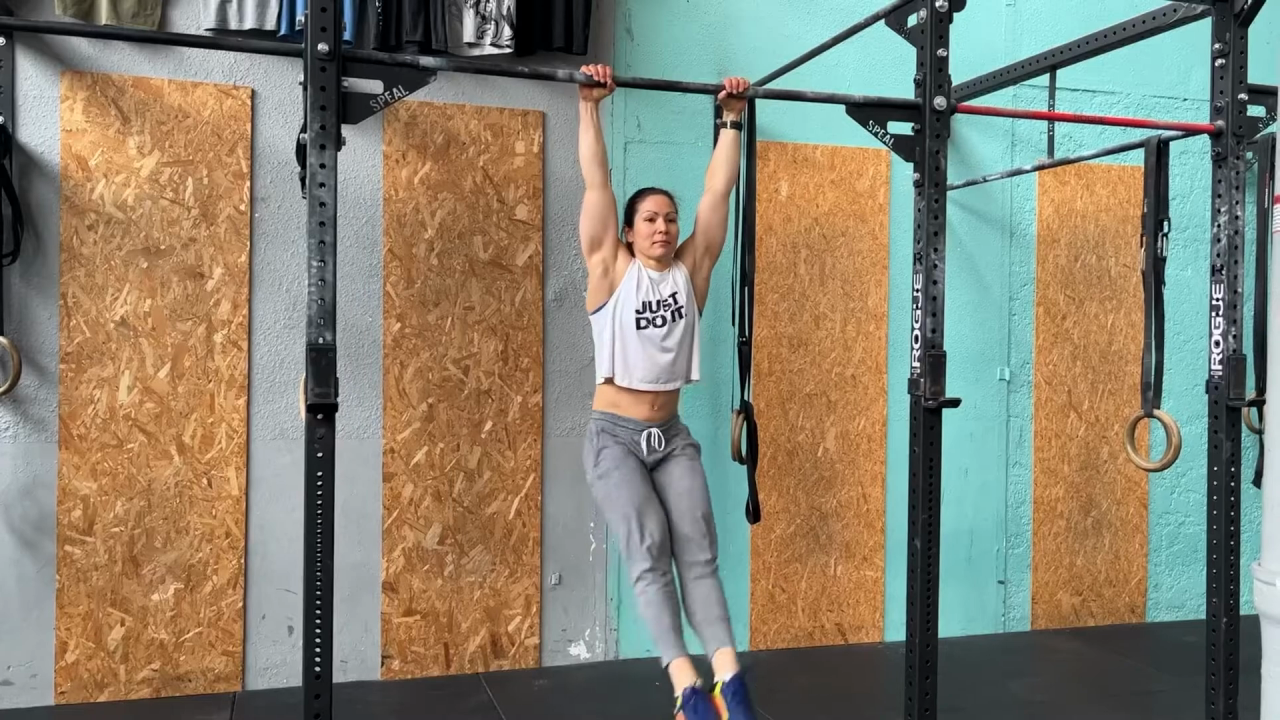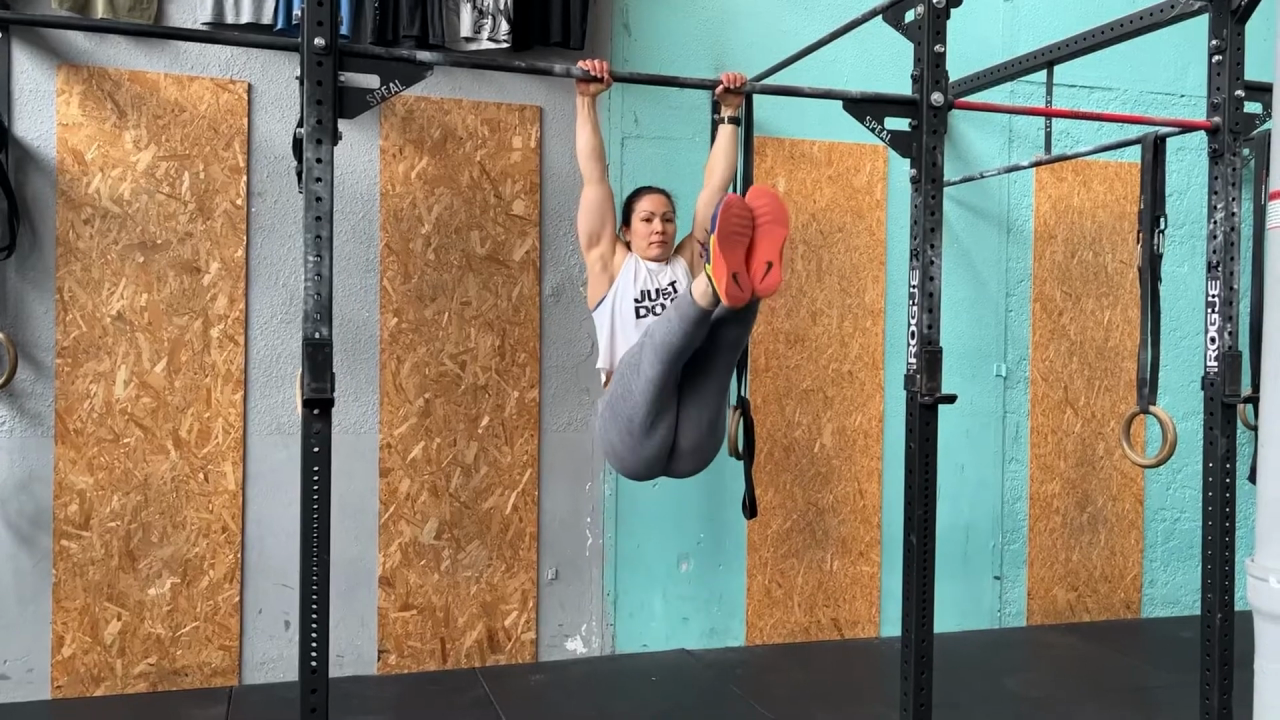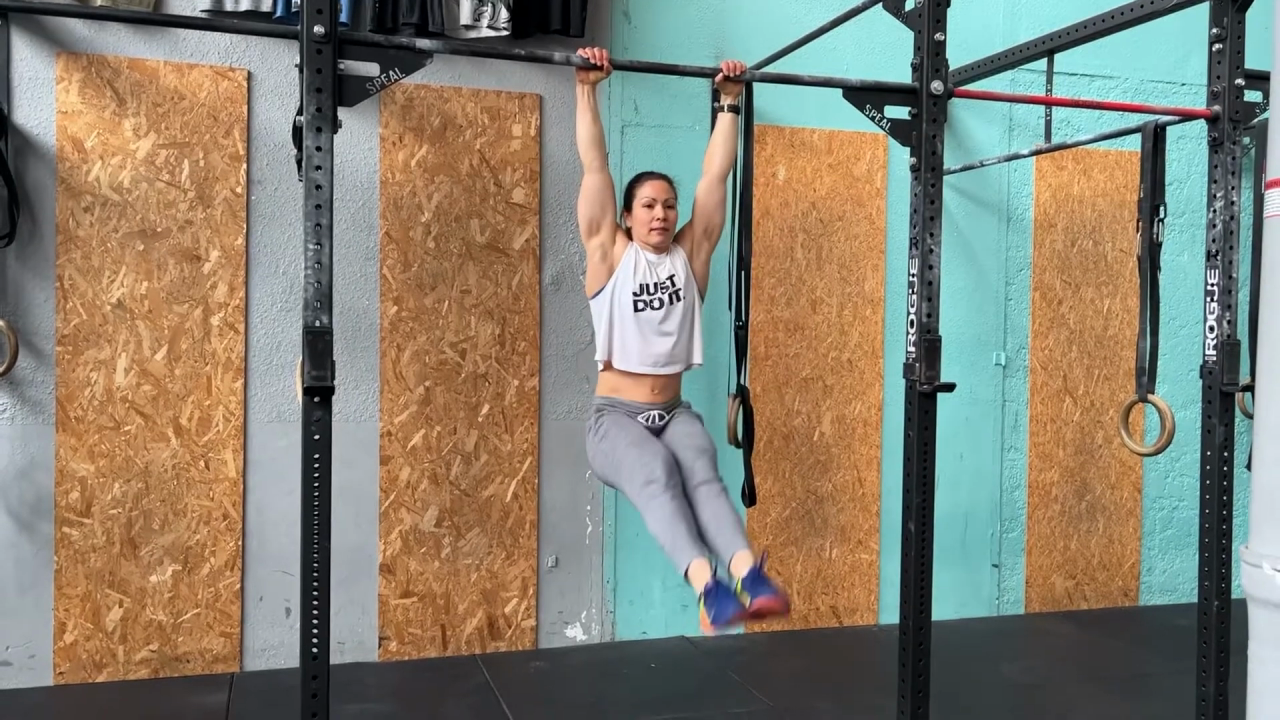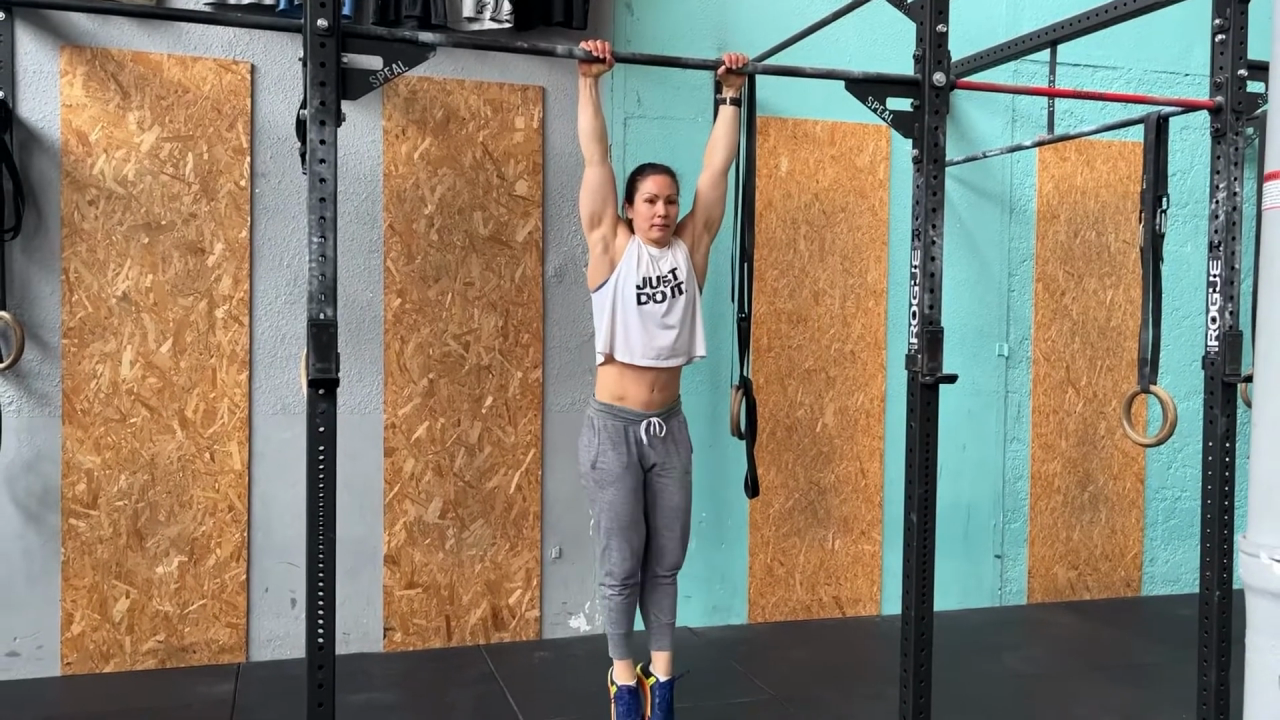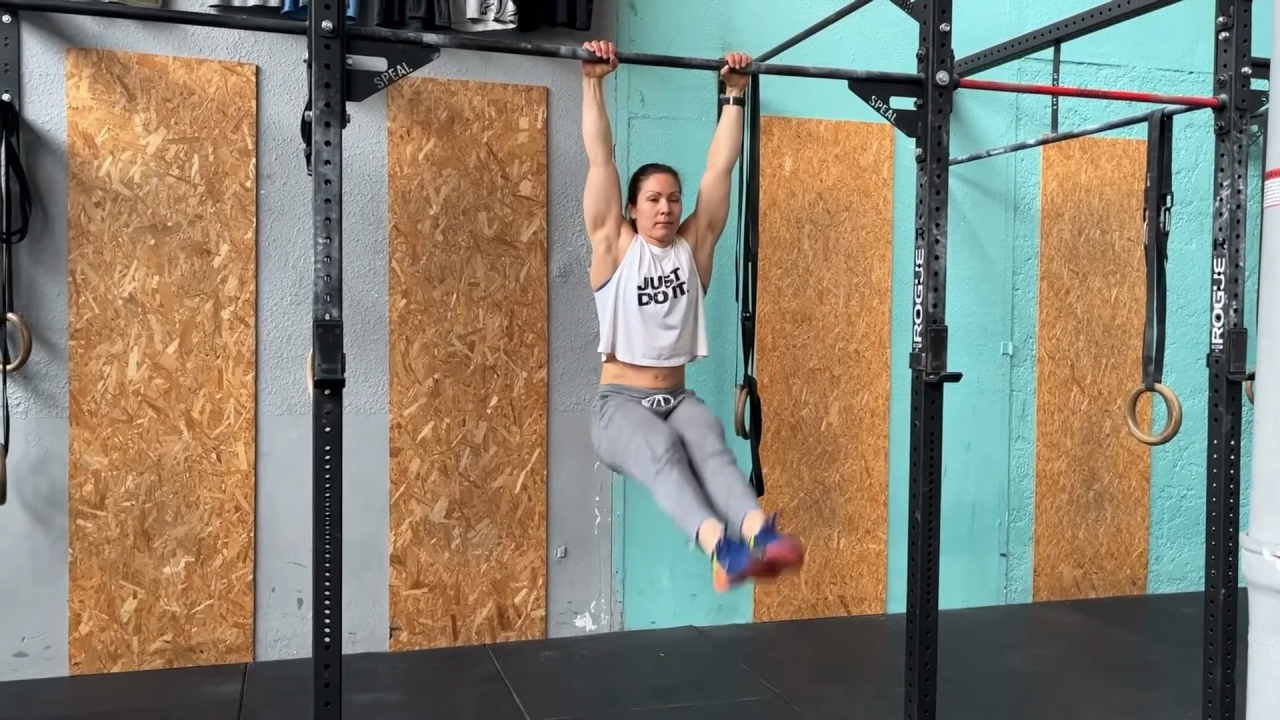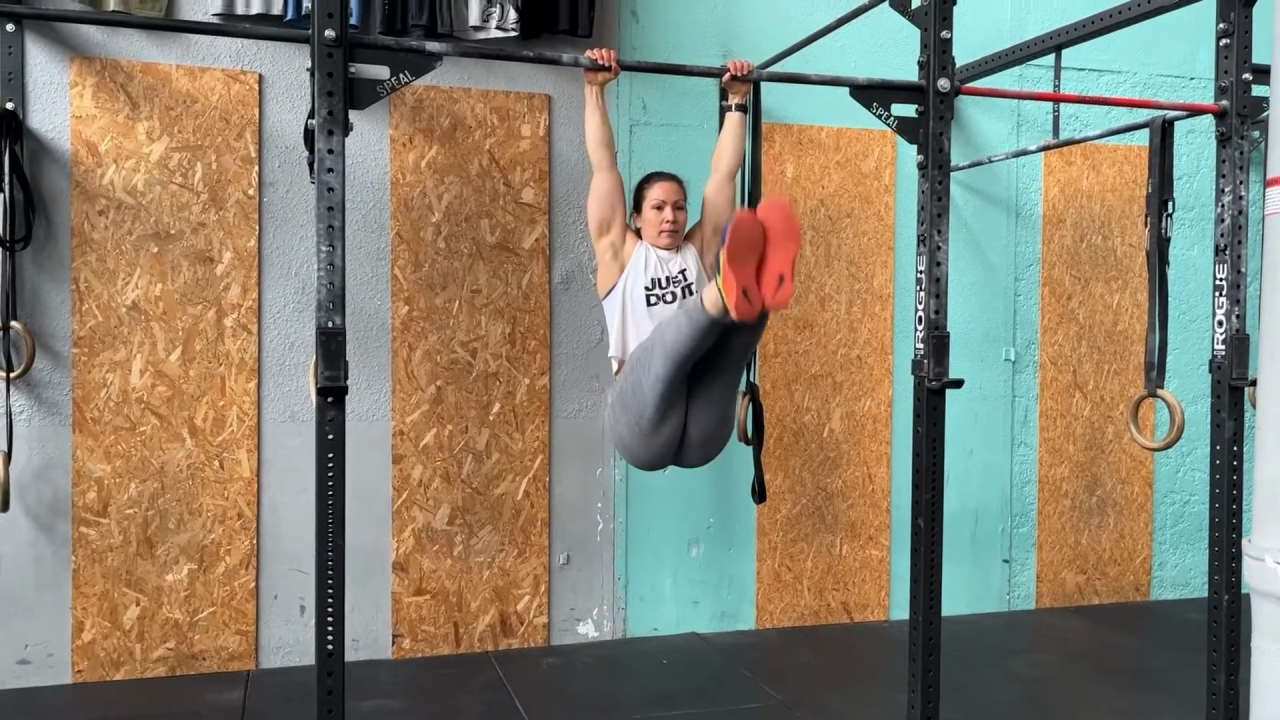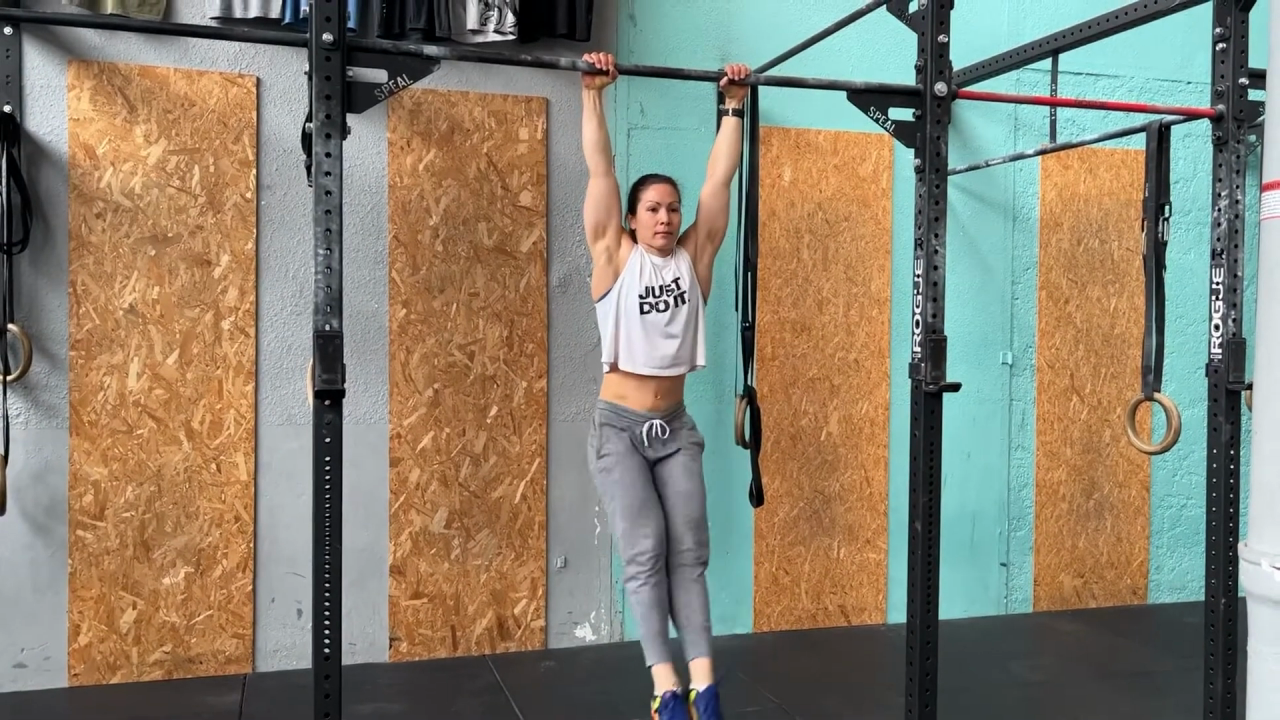
dt=0.7s
person 1, frame 1
left shoulder: (692, 270)
right shoulder: (611, 270)
left elbow: (718, 193)
right elbow: (597, 186)
left wrist: (731, 119)
right wrist: (589, 106)
left hip: (671, 437)
right hip: (615, 436)
left knee: (699, 556)
right knee: (648, 551)
person 1, frame 2
left shoulder: (690, 265)
right shoulder: (610, 266)
left elbow: (716, 186)
right elbow: (595, 178)
left wrist: (730, 113)
right wrist: (586, 101)
left hip: (693, 442)
right hip: (635, 432)
left knee: (720, 325)
right knee: (662, 336)
left ankle: (742, 283)
right ankle: (716, 283)
person 1, frame 3
left shoulder: (690, 253)
right shoulder: (610, 250)
left elbow: (715, 178)
right elbow: (595, 169)
left wrist: (729, 103)
right wrist: (587, 89)
left hip: (673, 415)
right hip: (614, 418)
left knee: (701, 472)
right knee: (654, 473)
left ankle: (749, 575)
right ankle: (709, 586)
person 1, frame 4
left shoulder: (690, 249)
right shoulder: (611, 249)
left elbow: (716, 169)
right elbow: (596, 160)
left wrist: (730, 95)
right wrist: (589, 82)
left hip: (669, 426)
right hip: (614, 426)
left knee: (665, 563)
right knee: (621, 565)
person 1, frame 5
left shoulder: (694, 244)
right shoulder: (613, 244)
left elbow: (720, 169)
right elbow: (599, 162)
left wrist: (734, 94)
right wrist: (592, 83)
left hip: (677, 399)
right hip: (620, 404)
left knee: (711, 453)
right knee: (661, 452)
left ankle: (757, 534)
right ankle: (719, 544)
person 1, frame 6
left shoulder: (700, 252)
right shoulder: (620, 253)
left elbow: (724, 174)
right elbow: (603, 166)
left wrist: (737, 101)
right wrist: (595, 90)
left hip: (701, 432)
right hip: (641, 419)
right knee: (666, 340)
left ankle: (747, 303)
right ankle: (730, 291)
person 1, frame 7
left shoulder: (694, 256)
right shoulder: (614, 256)
left elbow: (719, 179)
right elbow: (599, 170)
left wrist: (733, 108)
right wrist: (592, 94)
left hip: (675, 429)
right hip: (618, 429)
left knee: (690, 553)
right knee: (646, 552)
